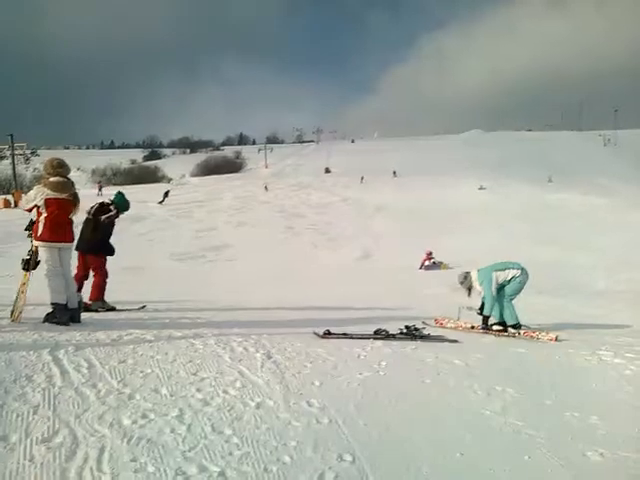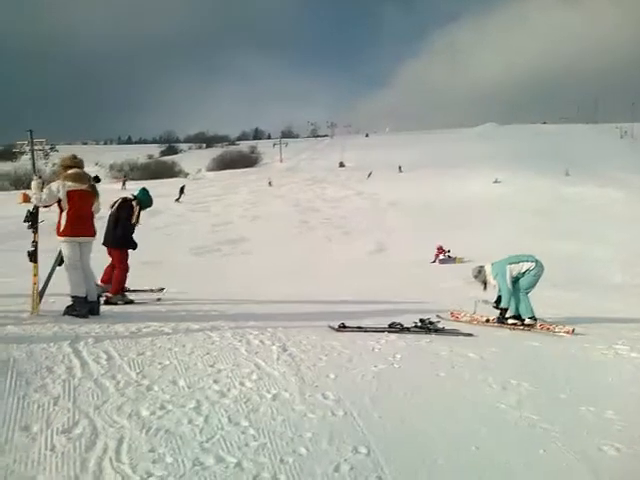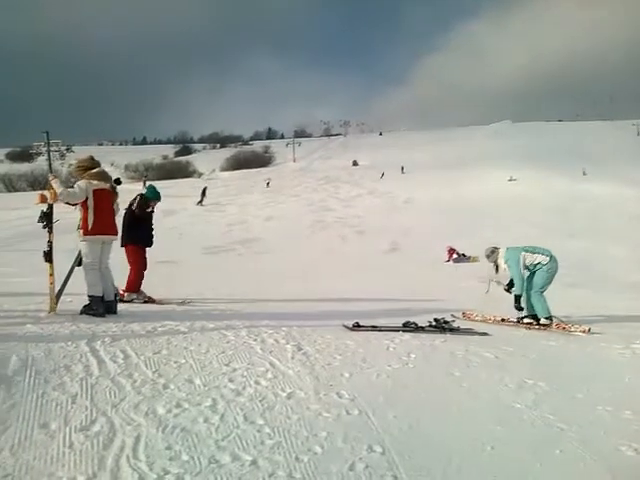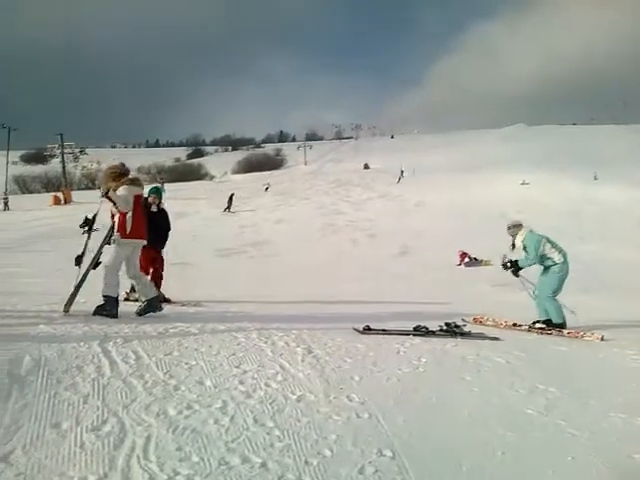
dt=0.5s
person 1, frame 1
left shoulder: (41, 190)
right shoulder: (72, 192)
left elbow: (24, 204)
left hip: (47, 237)
right hip: (66, 238)
left knee: (53, 272)
right knee: (65, 272)
left ankle: (60, 311)
right ankle: (73, 309)
person 1, frame 2
left shoulder: (60, 185)
right shoulder: (91, 186)
left elbow: (39, 200)
right elbow: (95, 209)
left wrist: (36, 184)
left hip: (69, 232)
right hip: (87, 232)
left knee: (73, 266)
right knee: (85, 265)
left ankle: (79, 304)
right ankle: (92, 302)
person 1, frame 3
left shoulder: (86, 184)
right shoulder: (109, 186)
left elbow: (68, 196)
right elbow: (114, 209)
left wrist: (55, 182)
left hip: (92, 231)
right hip: (110, 231)
left knee: (91, 266)
right knee: (103, 266)
left ankle: (96, 304)
right ankle: (109, 302)
person 1, frame 4
left shoulder: (125, 189)
right shoulder: (134, 190)
left elbow: (124, 206)
left wrist: (109, 194)
left hip: (126, 236)
right hip: (138, 236)
left knee: (111, 267)
right knee: (133, 271)
left ankle: (110, 304)
right ankle: (152, 299)
